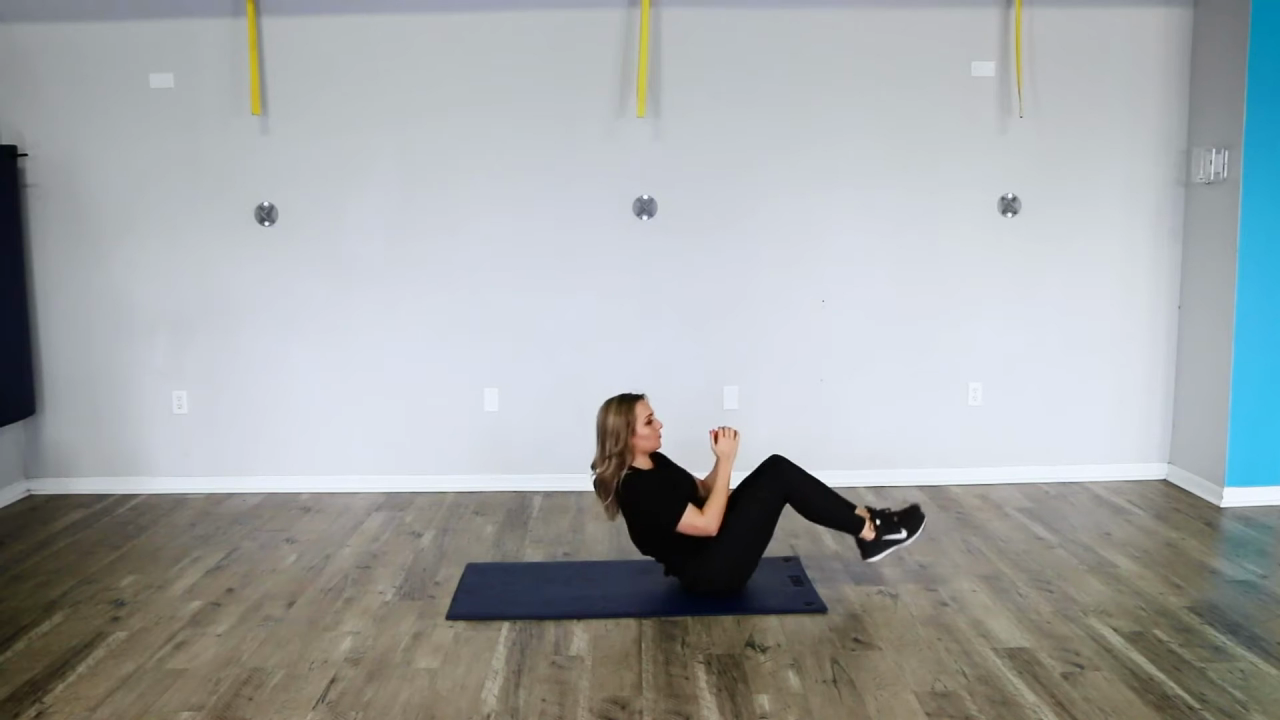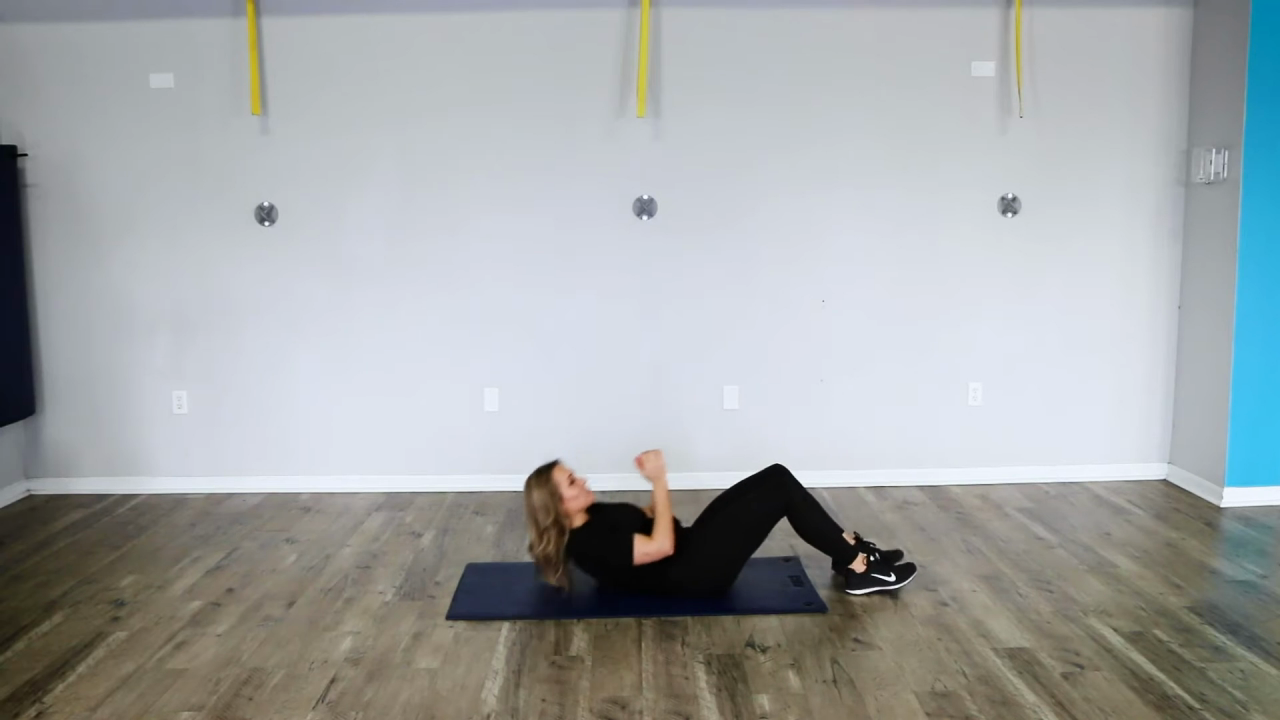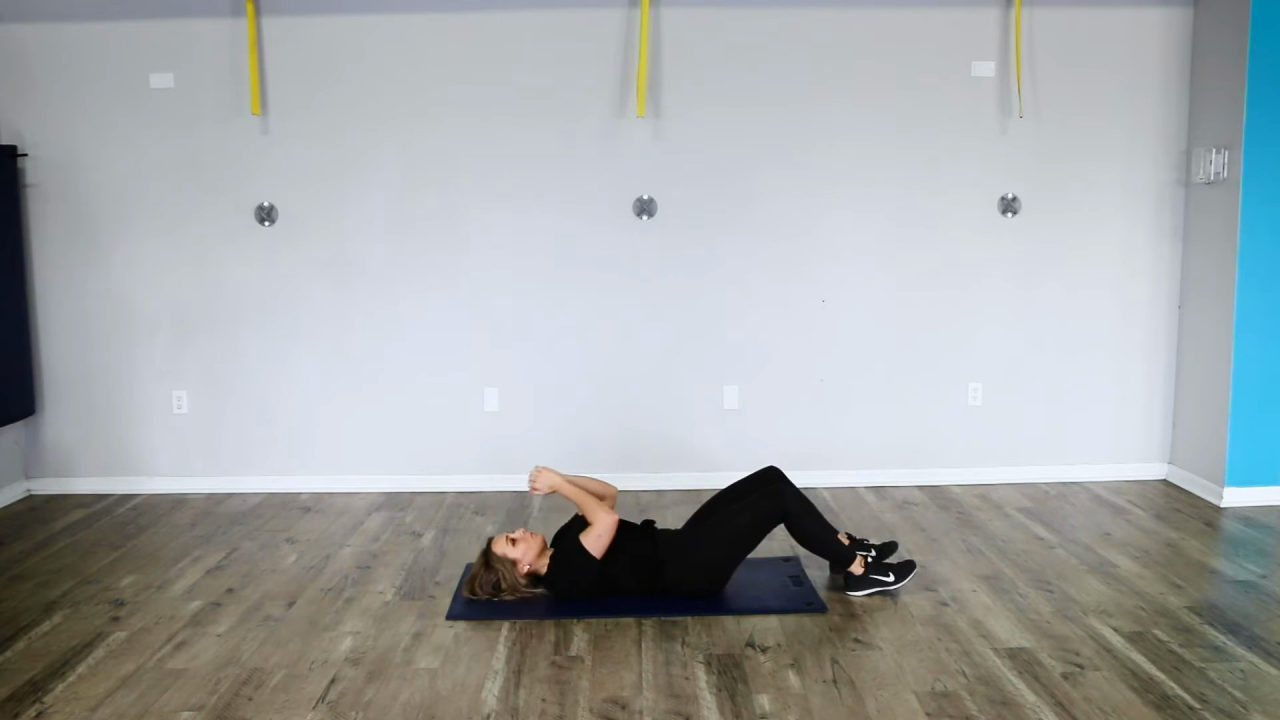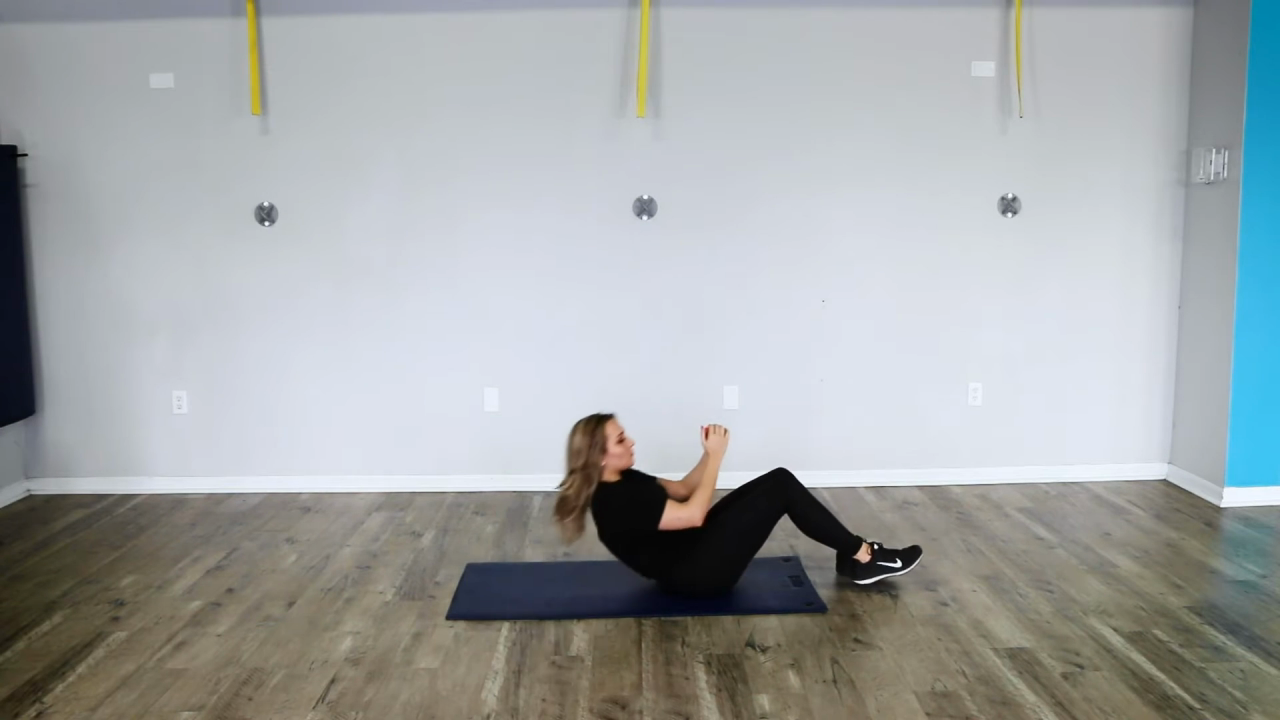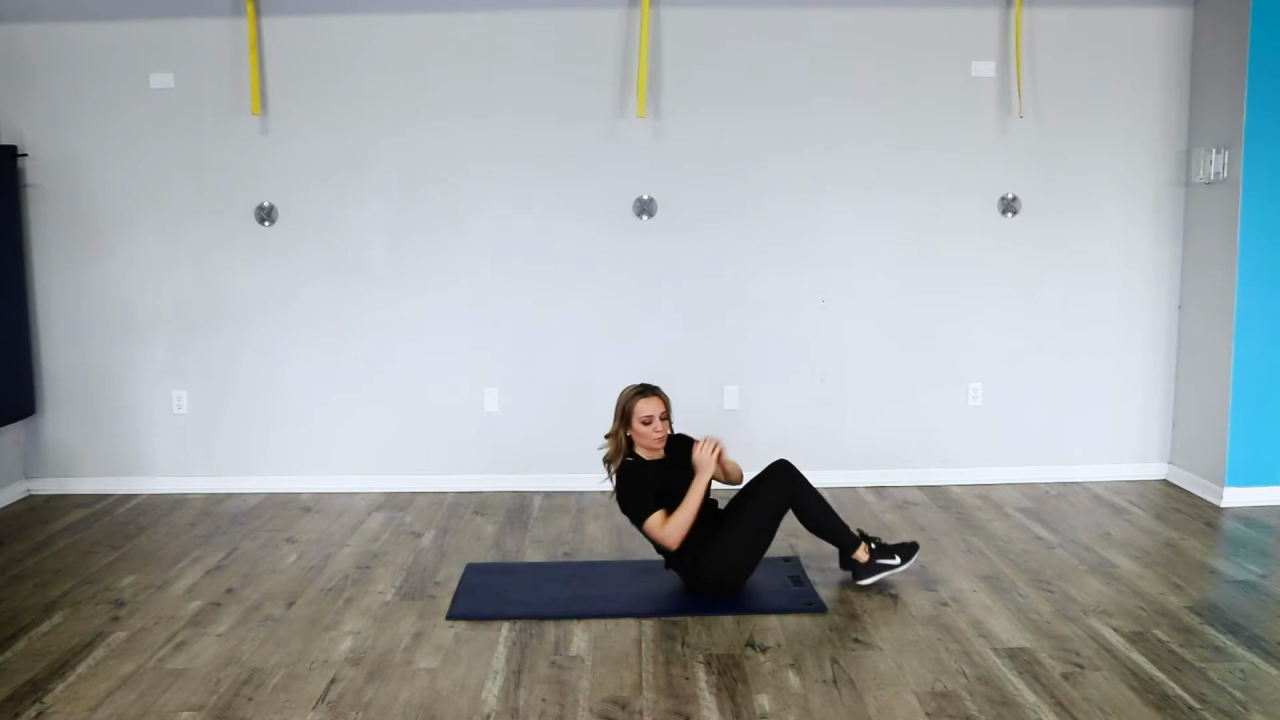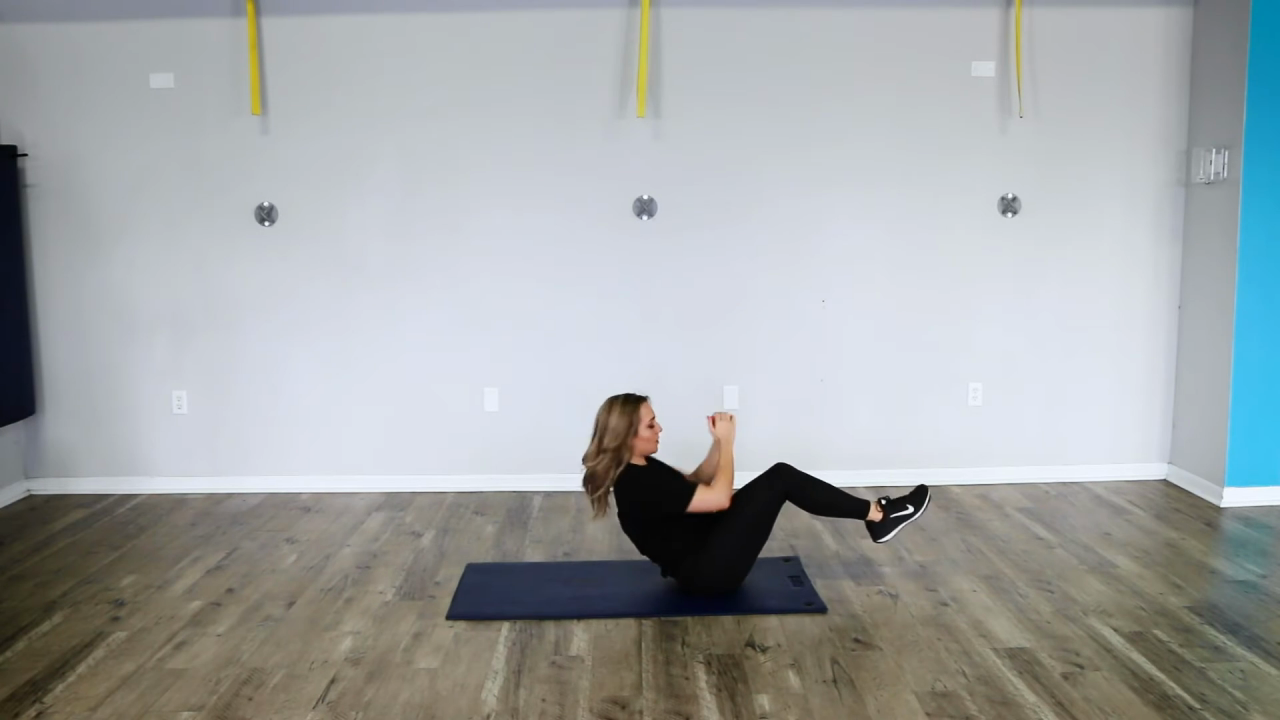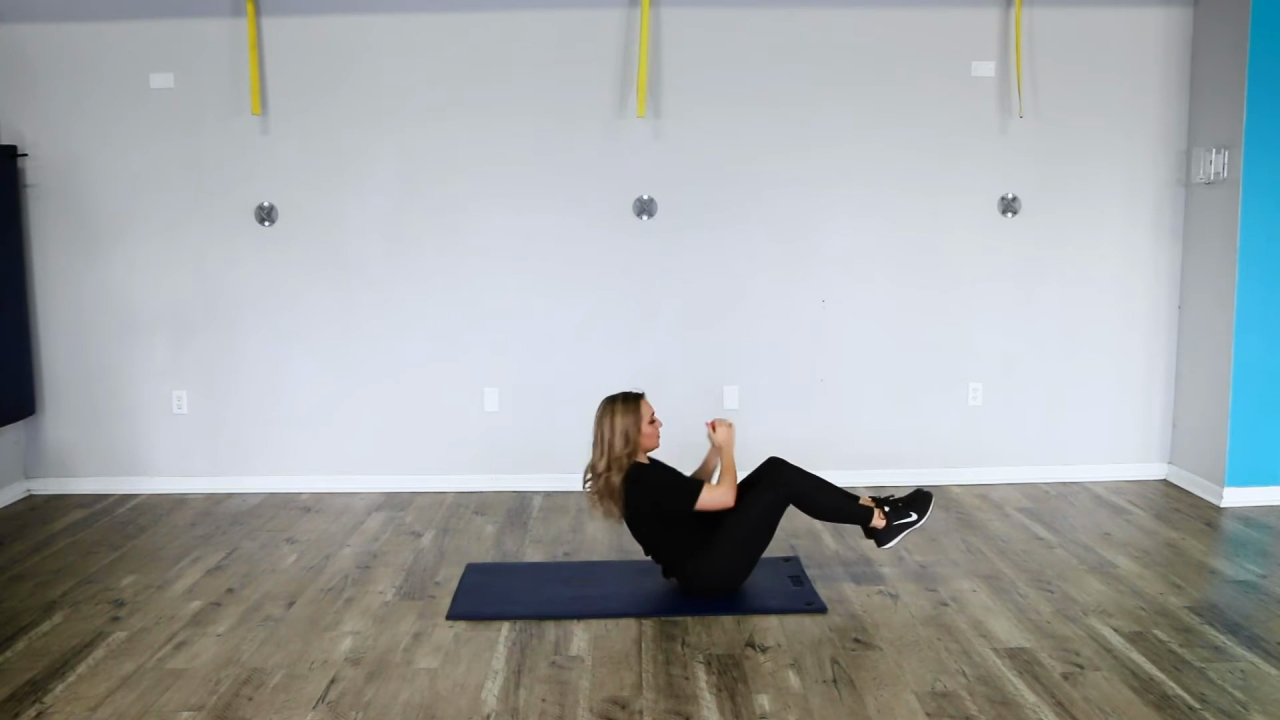
dt=0.7s
person 1, frame 1
left shoulder: (654, 463)
right shoulder: (639, 490)
left elbow: (702, 492)
right elbow: (708, 525)
left wrist: (721, 459)
right wrist: (726, 460)
left hip: (712, 549)
right hip: (710, 571)
left knee: (776, 466)
right knee: (781, 479)
left ankle: (867, 519)
right ankle: (871, 535)
person 1, frame 2
left shoulder: (591, 517)
right shoulder: (589, 543)
right elbow: (663, 546)
left wrist: (654, 480)
right wrist: (659, 480)
left hip: (693, 548)
right hip: (697, 570)
left knee: (777, 476)
right knee: (783, 492)
left ankle: (851, 548)
right ankle: (860, 571)
person 1, frame 3
left shoulder: (561, 544)
right shoulder: (566, 575)
left elbow: (609, 495)
right elbow: (606, 519)
left wrist: (560, 479)
right wrist: (559, 485)
left hip: (677, 546)
right hip: (689, 571)
left knee: (771, 479)
right knee: (780, 499)
left ankle: (847, 547)
right ankle: (859, 573)
person 1, frame 4
left shoulder: (620, 480)
right shoulder: (616, 501)
left elbow: (681, 491)
right elbow: (694, 514)
left wrist: (708, 454)
right wrist: (715, 456)
left hip: (693, 549)
right hip: (696, 573)
left knee: (779, 479)
right knee: (782, 491)
left ankle: (854, 552)
right ankle: (865, 560)
person 1, frame 5
left shoulder: (677, 445)
right shoulder: (632, 479)
left elbow: (735, 477)
right elbow: (671, 538)
left wrist: (719, 460)
right wrist: (702, 475)
left hip: (719, 536)
right hip: (708, 569)
left knee: (782, 471)
right knee: (784, 485)
left ankle: (856, 548)
right ankle: (863, 558)
person 1, frame 6
left shoulder: (638, 472)
right shoulder: (645, 485)
left elbow: (693, 489)
right elbow: (720, 500)
left wrist: (718, 446)
right wrist: (726, 444)
left hip: (705, 549)
right hip: (708, 571)
left knee: (779, 473)
right knee: (780, 481)
left ankle: (872, 510)
right ankle: (877, 515)
person 1, frame 7
left shoulder: (628, 476)
right shoulder: (648, 482)
left elbow: (692, 492)
right elbow: (726, 497)
left wrist: (714, 450)
right wrist: (726, 448)
left hip: (704, 542)
right hip: (709, 570)
left knee: (775, 468)
right knee: (784, 483)
left ankle: (871, 507)
right ankle: (880, 521)
